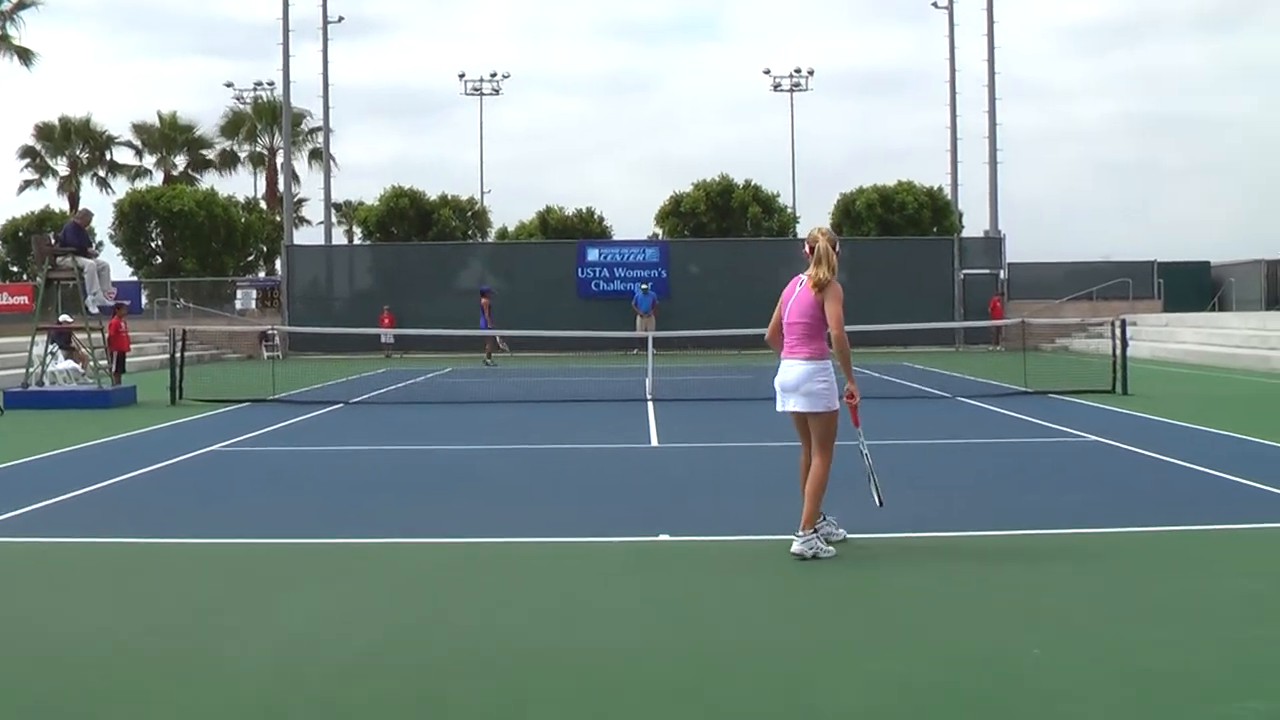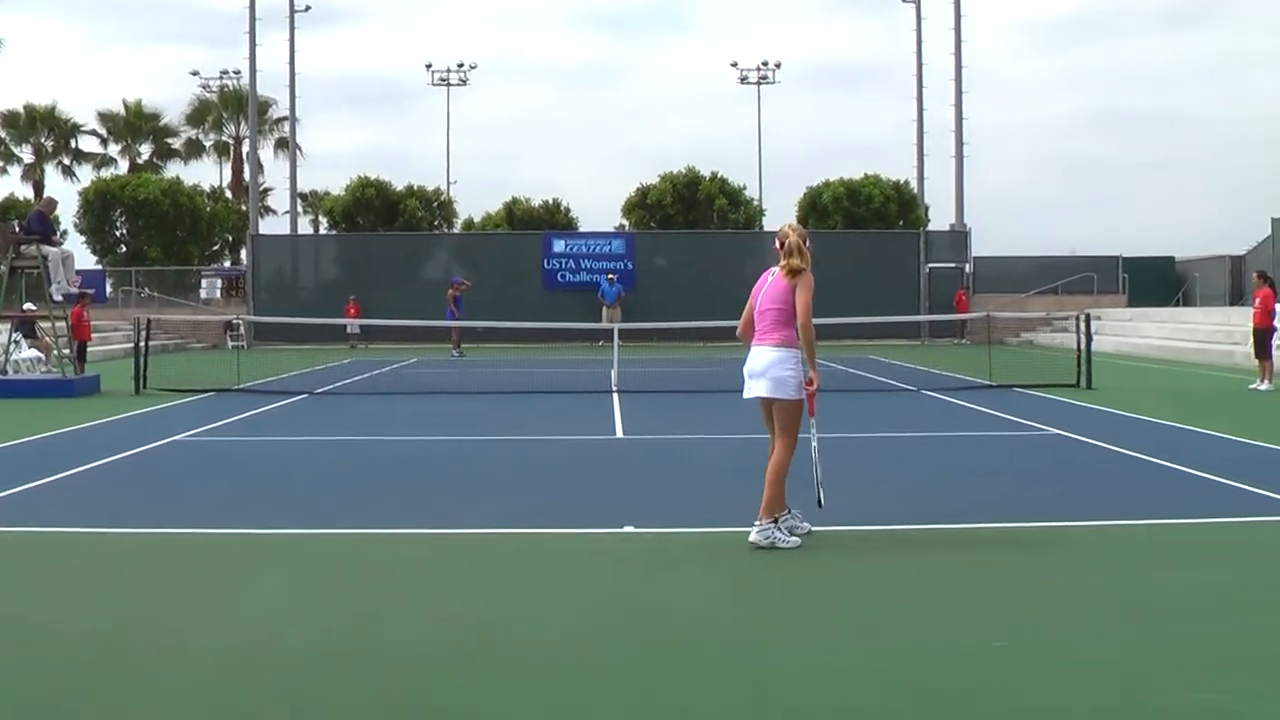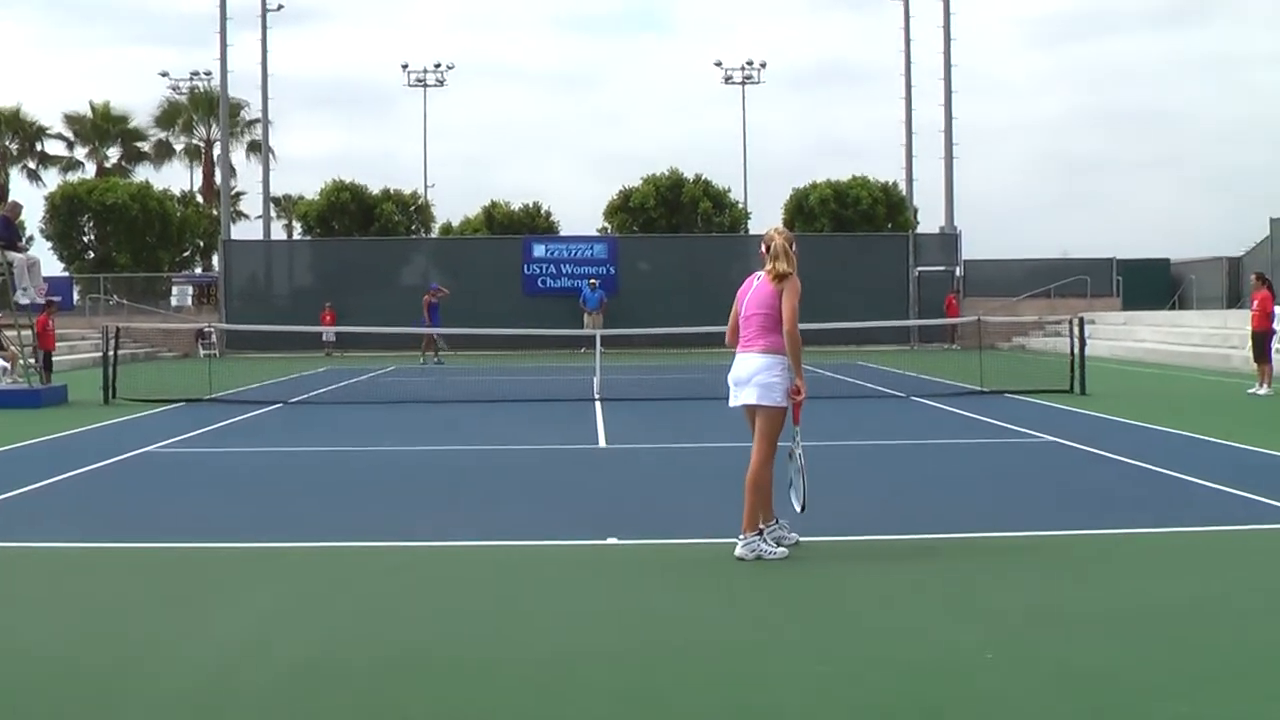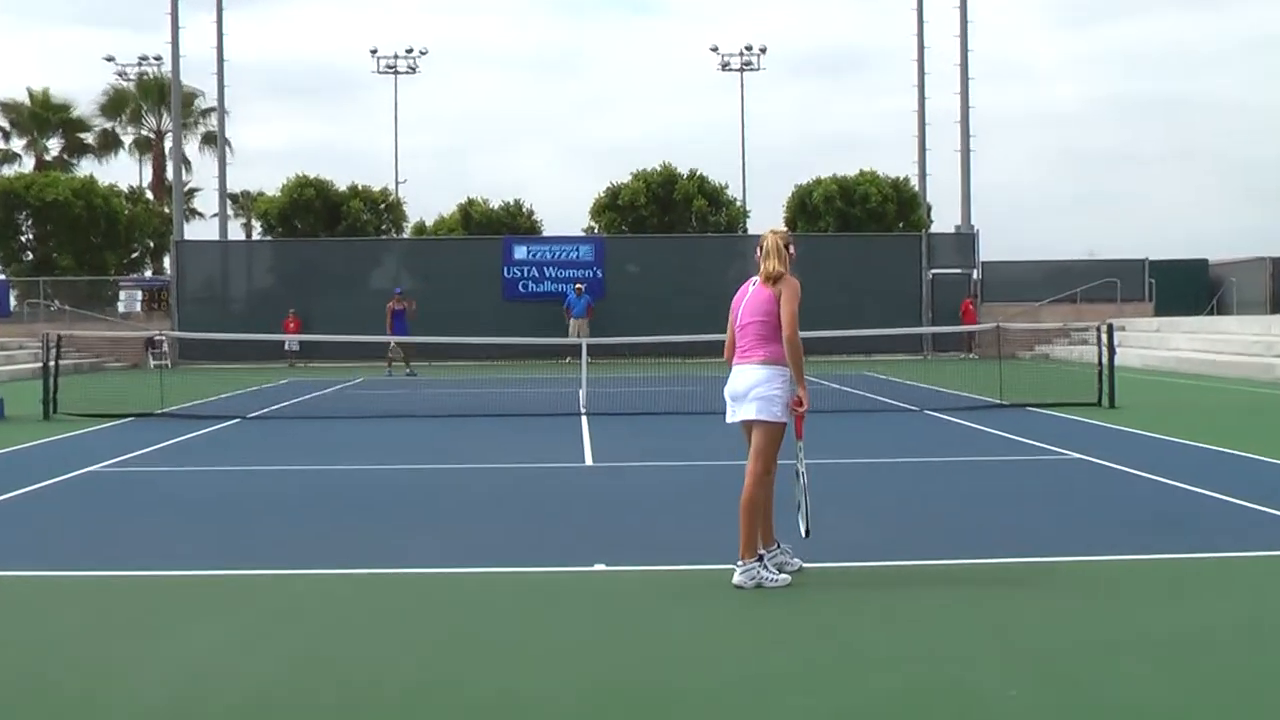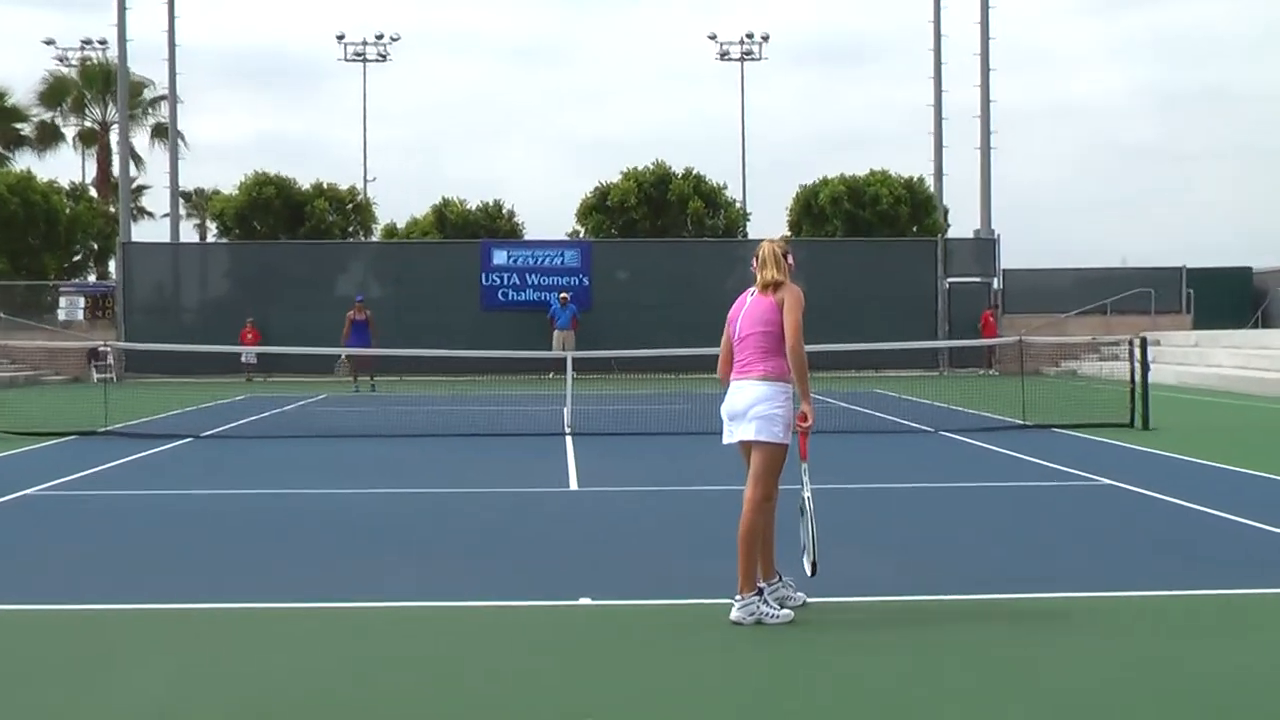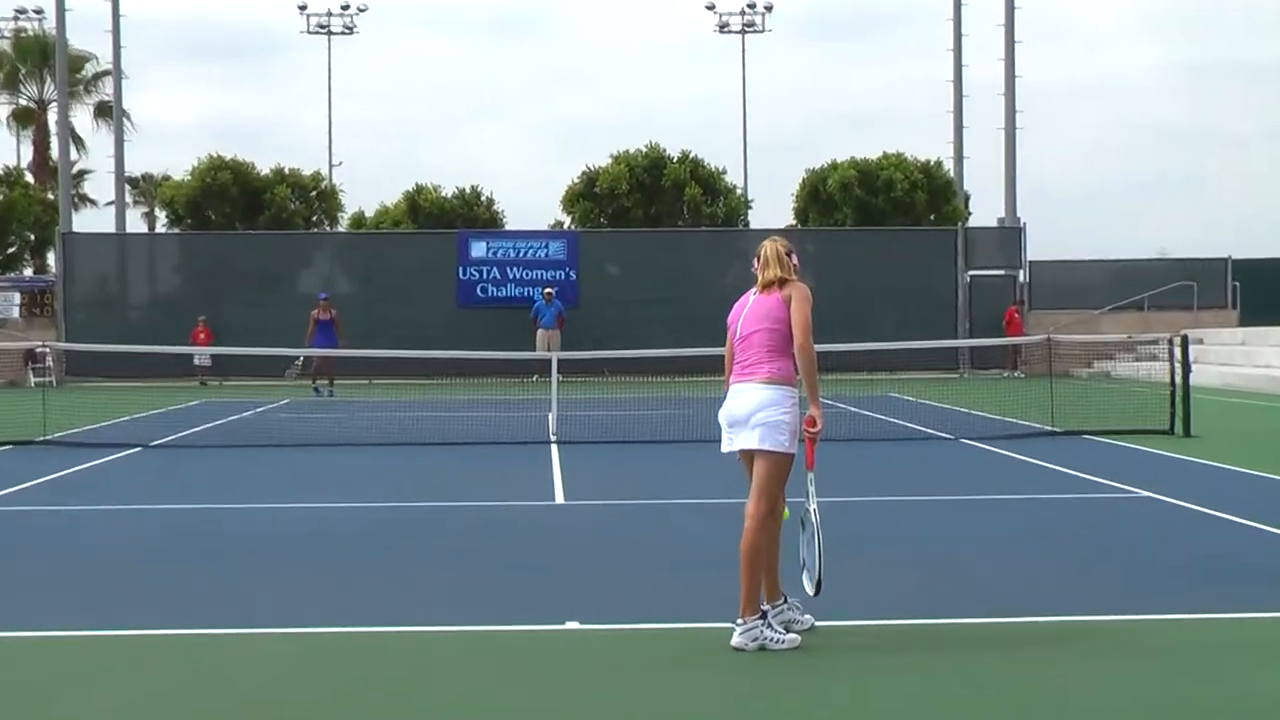
dt=0.3s
person 1, frame 1
left shoulder: (794, 285)
right shoulder: (829, 287)
left elbow: (771, 335)
right elbow: (837, 335)
right wrist: (851, 380)
left hip: (788, 372)
right hip: (814, 372)
left knee: (809, 451)
right knee: (822, 456)
left ankle: (816, 521)
person 1, frame 2
left shoulder: (765, 278)
right shoulder: (802, 276)
left elbow: (743, 330)
right elbow: (804, 322)
right wrist: (812, 367)
left hip: (758, 360)
right hip: (783, 360)
left knee: (778, 441)
right knee: (785, 445)
left ankle: (781, 514)
right ankle: (764, 524)
person 1, frame 3
left shoulder: (749, 283)
right shoulder: (788, 281)
left elbow: (730, 338)
right elbow: (789, 329)
right wrist: (798, 375)
left hip: (742, 366)
right hip: (769, 367)
left knee: (765, 451)
right knee: (762, 454)
left ankle: (769, 524)
right ankle: (749, 537)
person 1, frame 4
left shoulder: (744, 290)
right shoulder: (787, 283)
left elbow: (729, 351)
right elbow: (789, 335)
right wrist: (801, 385)
left hip: (739, 378)
right hip: (768, 379)
left knee: (765, 469)
right knee: (757, 473)
left ankle: (769, 550)
right ankle: (747, 564)
person 1, frame 5
left shoulder: (741, 301)
right shoulder: (789, 291)
left elbow: (723, 369)
right elbow: (793, 345)
right wrist: (806, 400)
left hip: (737, 395)
right hip: (768, 395)
left knee: (767, 494)
right knee: (757, 498)
left ankle: (770, 582)
right ankle: (747, 598)
person 1, frame 6
left shoulder: (741, 303)
right shoulder: (796, 290)
right elbow: (802, 344)
left wrist: (742, 419)
right wrist: (815, 403)
left hip: (738, 400)
right hip: (772, 399)
left knee: (772, 506)
right knee: (760, 513)
